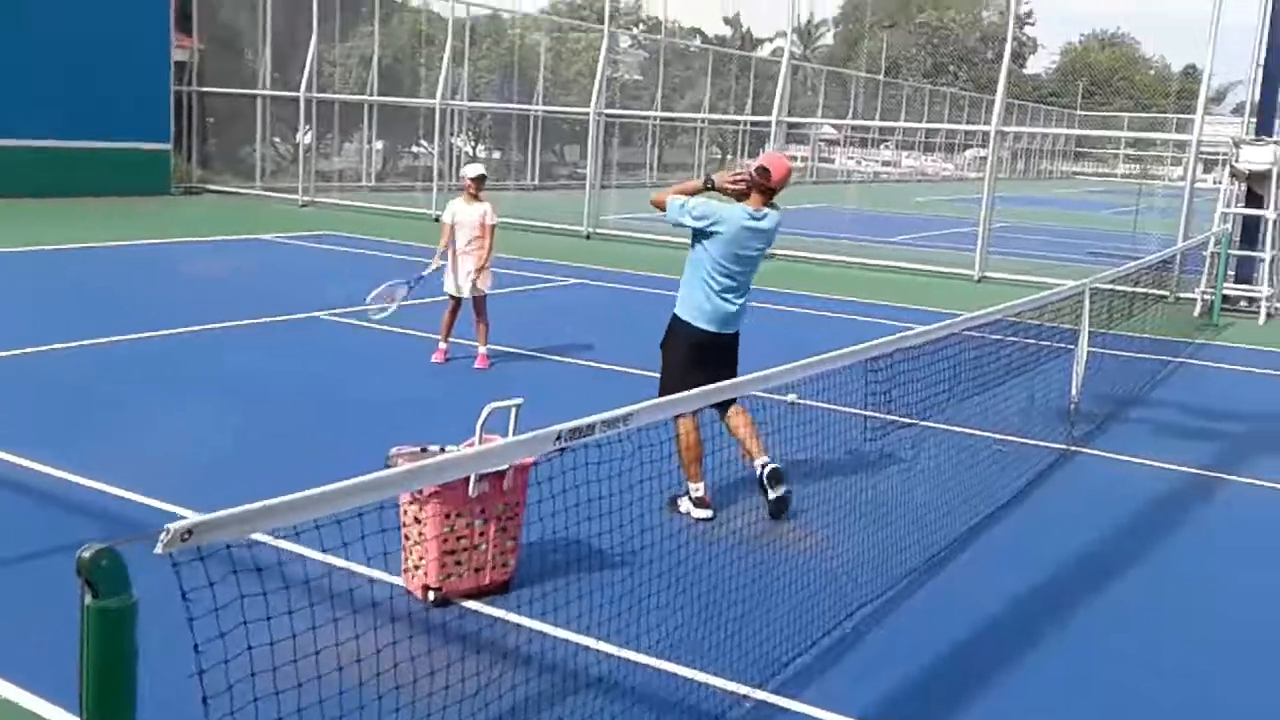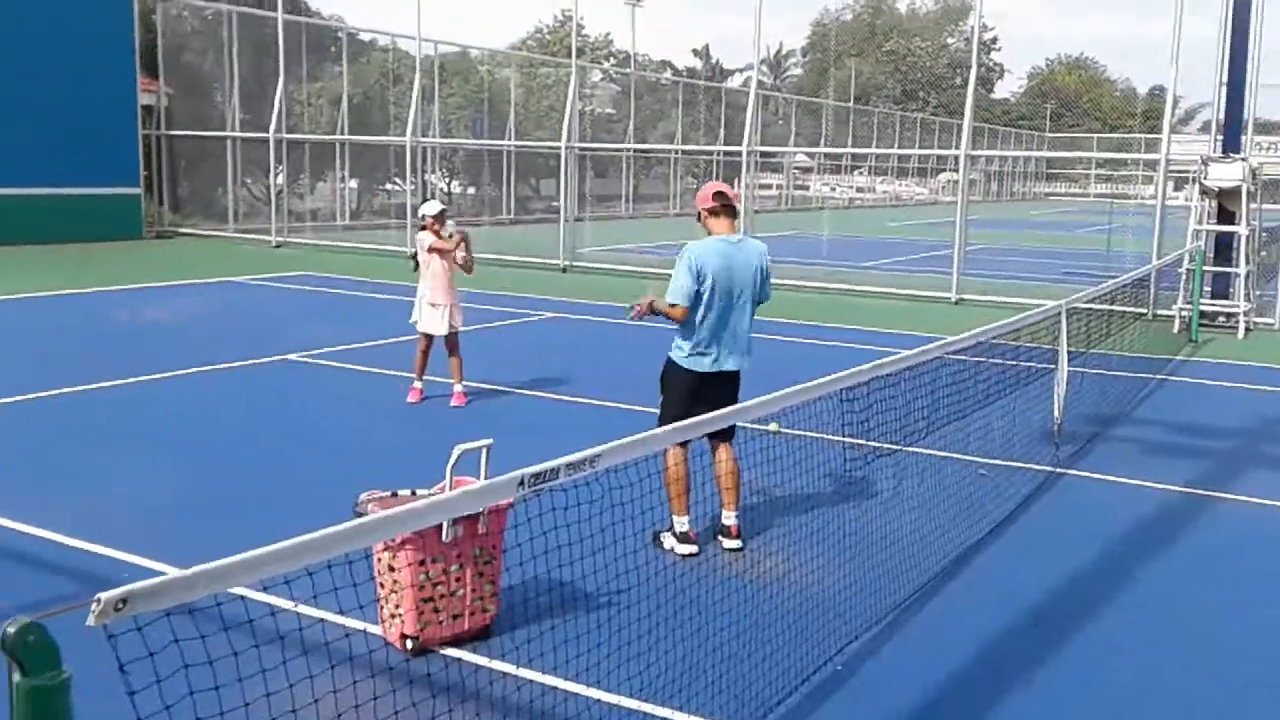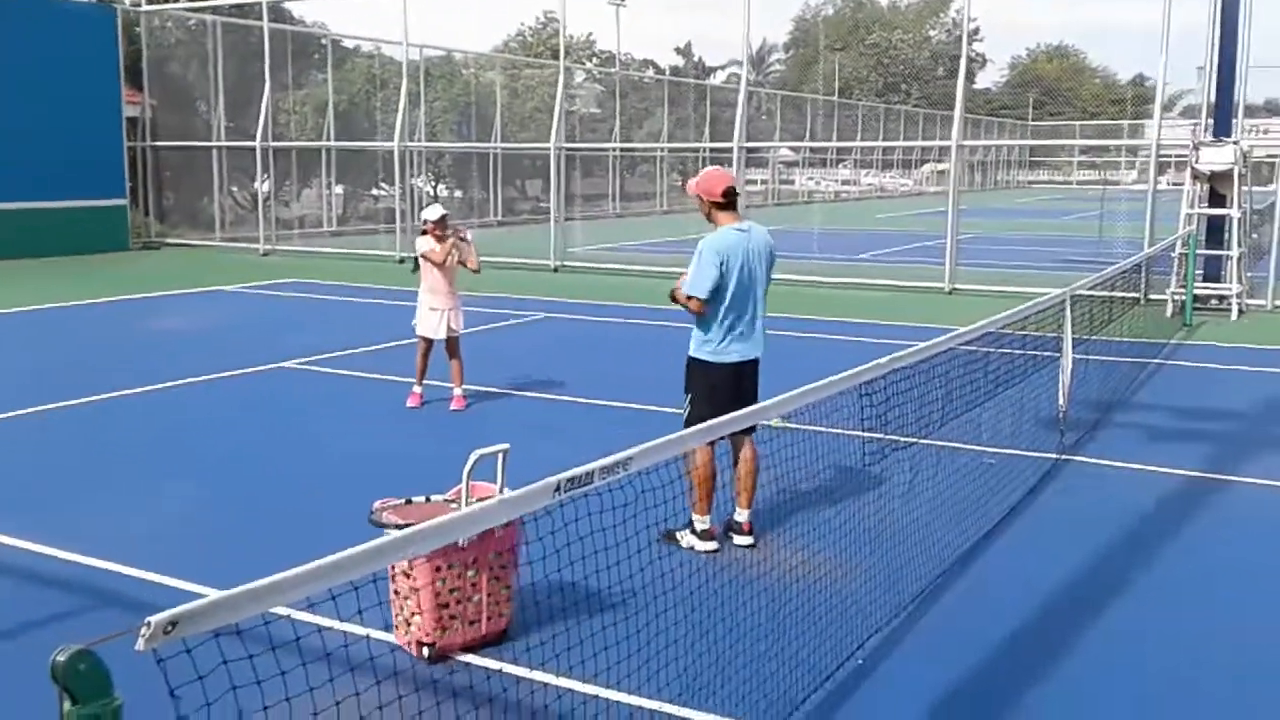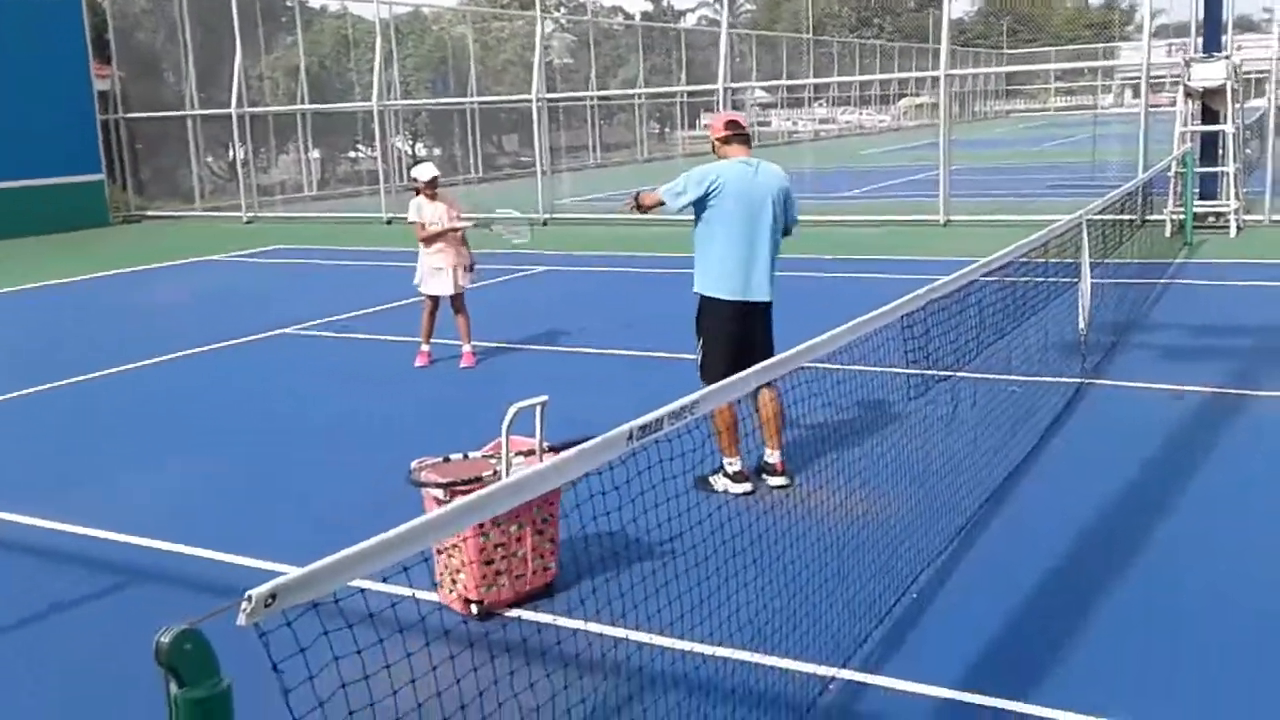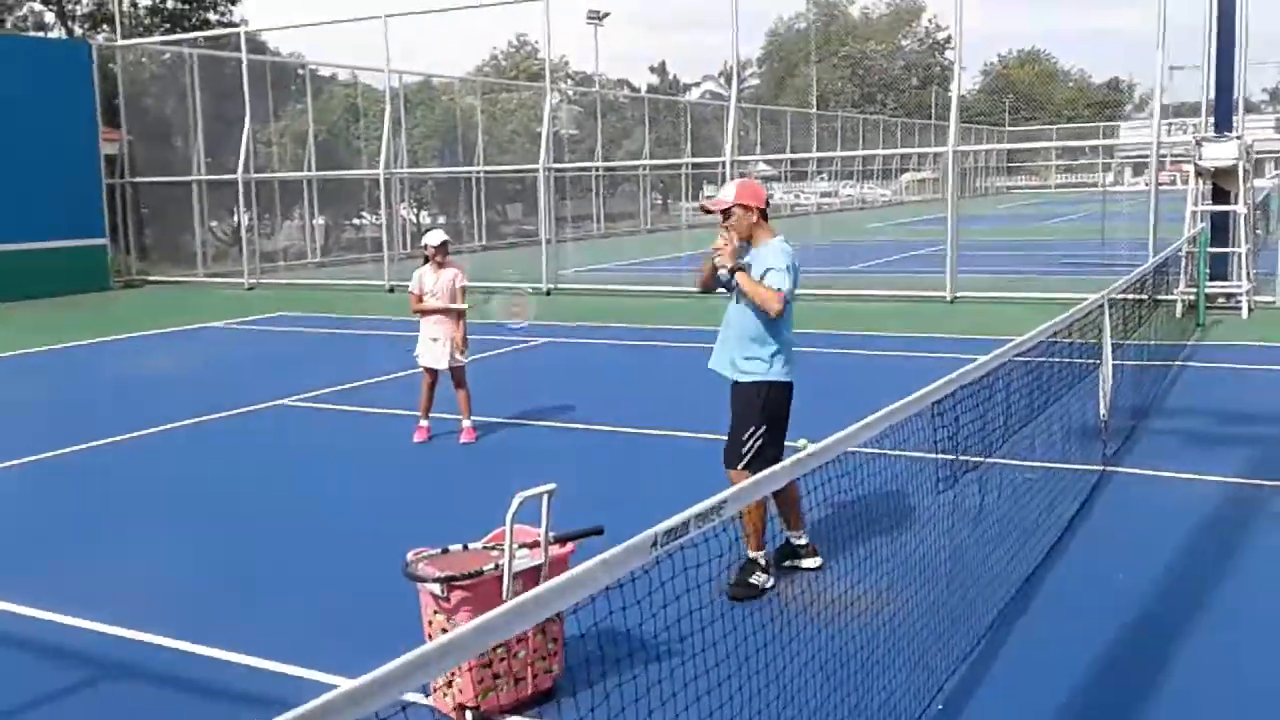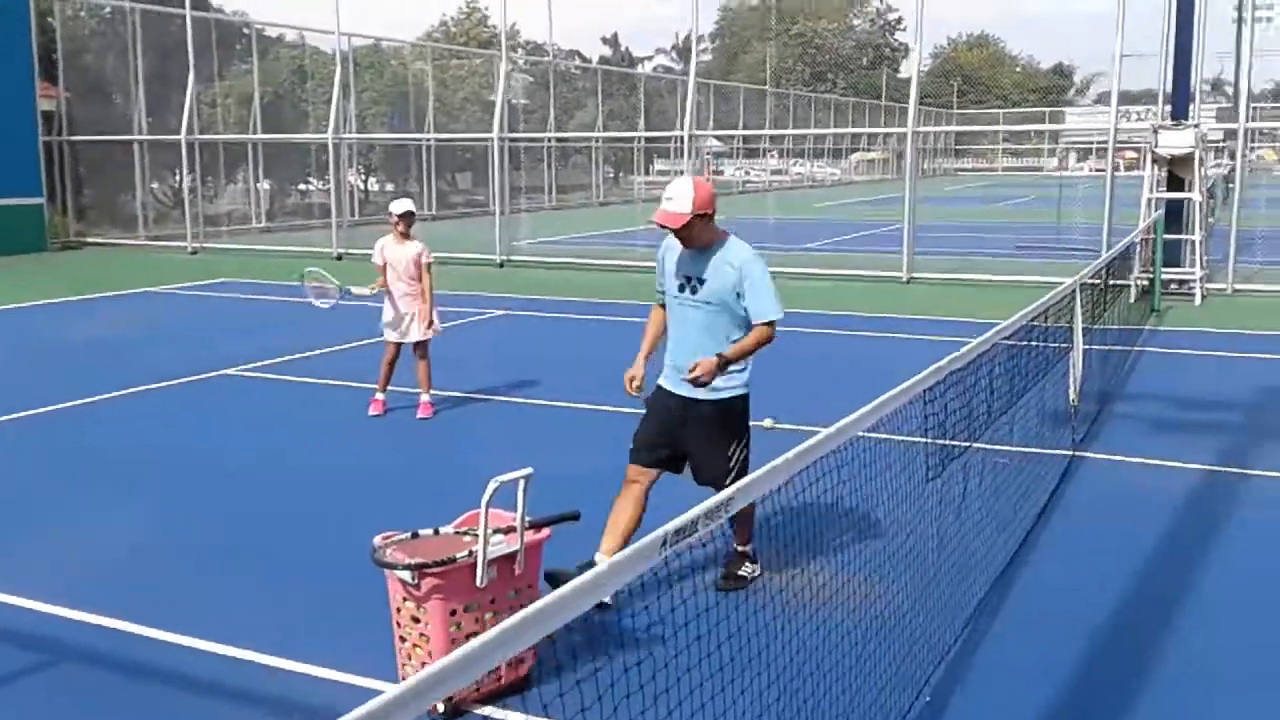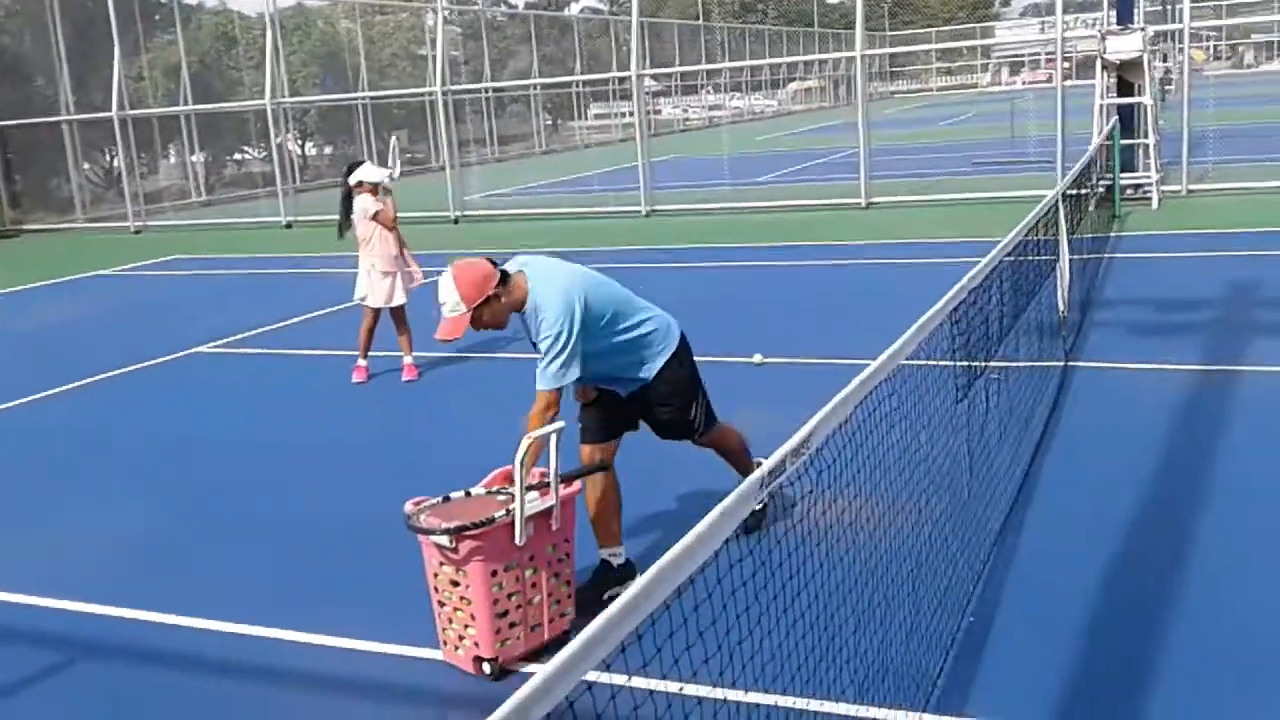
dt=0.7s
person 1, frame 1
left shoulder: (715, 214)
right shoulder: (771, 221)
left elbow: (658, 199)
left wrist: (712, 182)
right wrist: (740, 193)
left hip: (691, 324)
right hip: (727, 327)
left knee: (684, 410)
right knee: (729, 404)
left ankle: (697, 496)
right ankle: (763, 464)
person 1, frame 2
left shoulder: (694, 253)
right shoulder: (758, 252)
left elbow: (678, 312)
left wrist: (652, 306)
left hip: (688, 364)
right hip: (730, 364)
left knee: (674, 443)
right knee: (723, 442)
left ankle: (681, 531)
right ankle: (730, 525)
person 1, frame 3
left shoulder: (712, 245)
right shoulder: (762, 237)
left elbow: (698, 304)
left wrist: (678, 293)
left hip: (711, 358)
right hip: (748, 355)
left knee: (700, 442)
right knee: (742, 438)
left ankle: (701, 528)
right ankle: (742, 522)
person 1, frame 4
left shoulder: (710, 175)
right shoulder: (778, 178)
left elbow: (650, 200)
right elbow: (786, 229)
left wrist: (639, 199)
left hip: (720, 296)
right hip: (759, 296)
left knee: (718, 386)
right knee: (762, 381)
left ankle: (733, 471)
right ankle: (774, 463)
person 1, frame 5
left shoulder: (777, 254)
right shoulder: (748, 253)
left elbow: (774, 305)
right elbow: (705, 284)
left wrist: (736, 271)
right wrist: (719, 258)
left hip: (763, 379)
right hip: (751, 376)
left knee: (741, 471)
right knee: (769, 466)
left ankle: (757, 563)
right ankle: (800, 545)
person 1, frame 6
left shoulder: (743, 262)
right shoulder: (669, 250)
left elbow: (765, 329)
left wrist: (720, 362)
right wrist: (641, 360)
left hip: (722, 398)
right hip: (671, 390)
left knee: (730, 487)
right knee: (637, 476)
left ankle: (744, 555)
right ankle: (599, 572)
person 1, frame 7
left shoulder: (555, 305)
right shoulder: (516, 273)
left elbow: (546, 406)
right wrist: (582, 379)
left hip: (659, 360)
right hip: (609, 367)
left knee: (706, 434)
right knee: (593, 457)
right ankle: (615, 565)
person 2, frame 1
left shoulder: (485, 207)
right shoulder: (453, 205)
left elbow: (489, 240)
right elbow: (447, 236)
left wrist: (482, 264)
right wrist: (440, 254)
left hip: (478, 265)
right hip: (457, 263)
left knee: (480, 309)
right knee: (452, 306)
left ankle: (482, 352)
right ankle: (442, 347)
person 2, frame 2
left shoulder: (451, 241)
right shoulder: (422, 237)
left elbow: (468, 269)
right elbow: (449, 247)
left wrist: (466, 242)
right wrist: (460, 237)
left hip: (449, 300)
right hip: (429, 300)
left knee: (453, 346)
right knee: (424, 345)
left ankle: (458, 389)
right ankle: (417, 386)
person 2, frame 3
left shoulder: (456, 245)
right shoulder: (422, 242)
left elbow: (475, 267)
right elbow: (439, 259)
left wrist: (468, 242)
right wrist: (452, 239)
left hip: (450, 303)
right hip: (429, 303)
left knee: (453, 349)
right knee: (424, 348)
left ankle: (458, 393)
right ankle: (416, 391)
person 2, frame 4
left shoulder: (447, 200)
right shoulder: (416, 204)
left elbow: (460, 230)
right elbow: (422, 236)
left wrist: (468, 255)
right wrist: (448, 228)
left hip: (454, 260)
right hip: (431, 262)
left knee: (459, 306)
right knee: (430, 307)
left ankle: (467, 349)
right ankle: (424, 349)
person 2, frame 5
left shoulder: (455, 270)
right shoulder: (420, 274)
left elbow: (460, 305)
right elbow: (415, 307)
left wrist: (461, 331)
right wrist: (442, 306)
left hip: (452, 333)
right hip: (430, 335)
left knee: (459, 380)
right knee: (429, 380)
left ankle: (467, 425)
right ankle: (423, 424)
person 2, frame 6
left shoulder: (419, 246)
right shoulder: (383, 245)
left elbow: (426, 279)
right elbow: (382, 276)
left wrist: (428, 309)
right wrist: (378, 285)
left hip: (419, 307)
right hip: (397, 308)
left knee: (422, 354)
right knee: (390, 355)
left ankle: (425, 399)
right ankle: (379, 397)
person 2, frame 7
left shoulder: (379, 201)
right shoulder: (364, 202)
left elbow: (396, 235)
right elbow: (391, 223)
left wrist: (411, 263)
right wrist: (389, 198)
left hip: (394, 267)
right hip: (374, 269)
left knee: (400, 316)
right knee: (371, 319)
left ankle: (408, 361)
right ankle: (361, 363)
